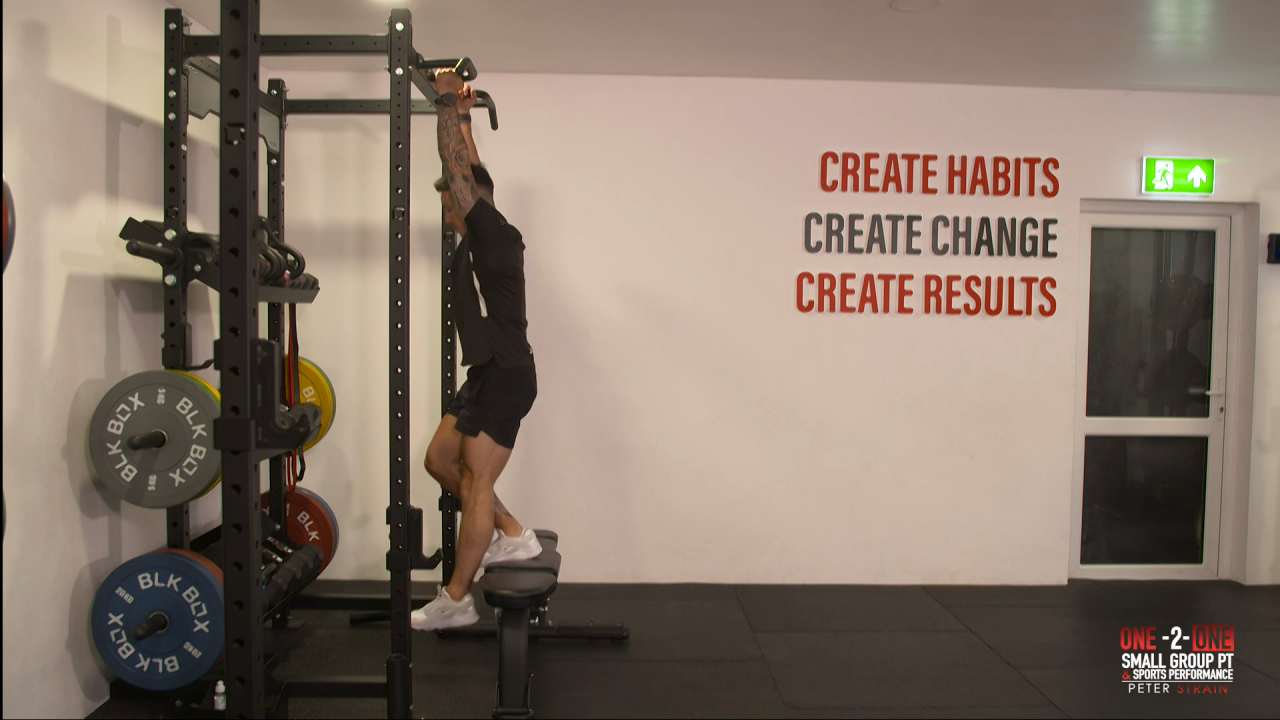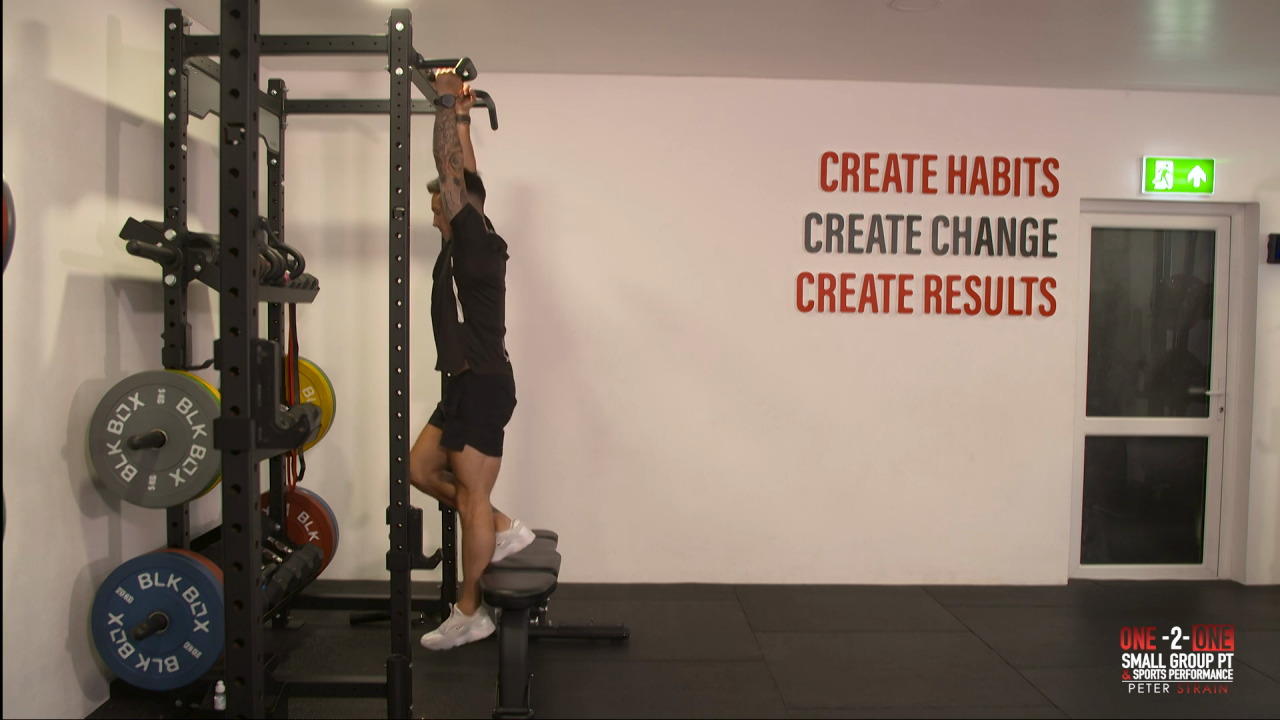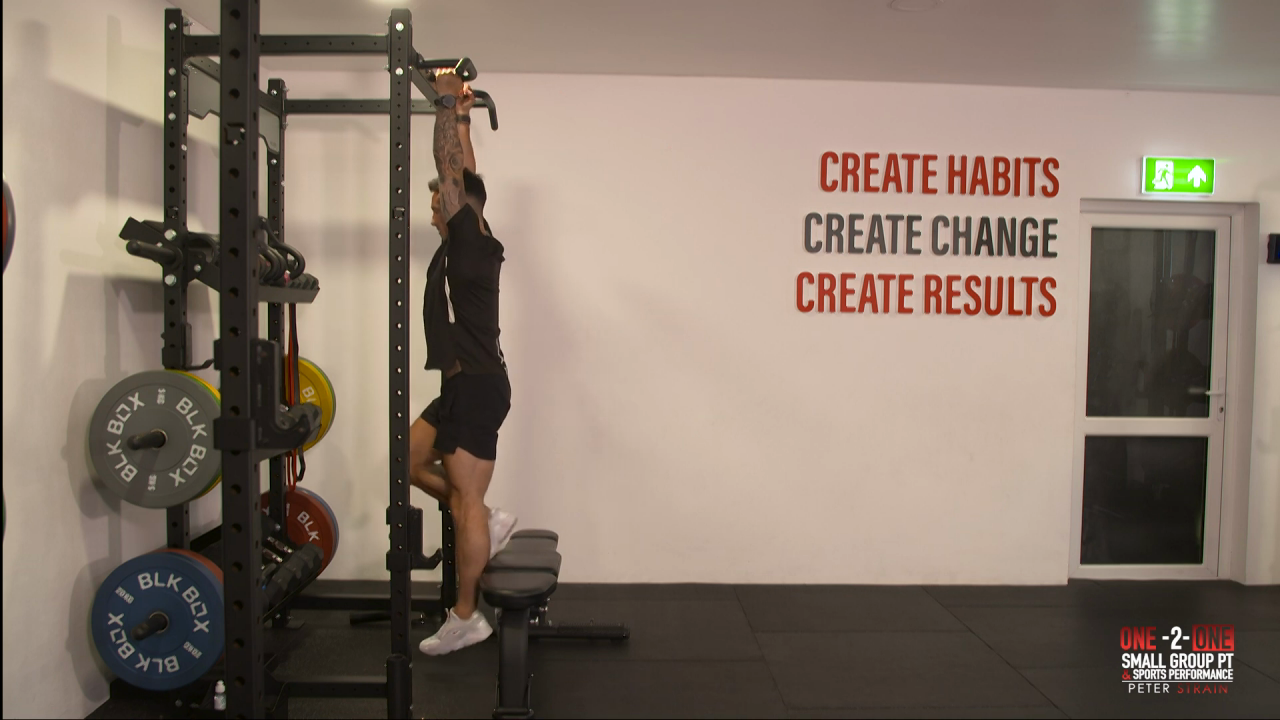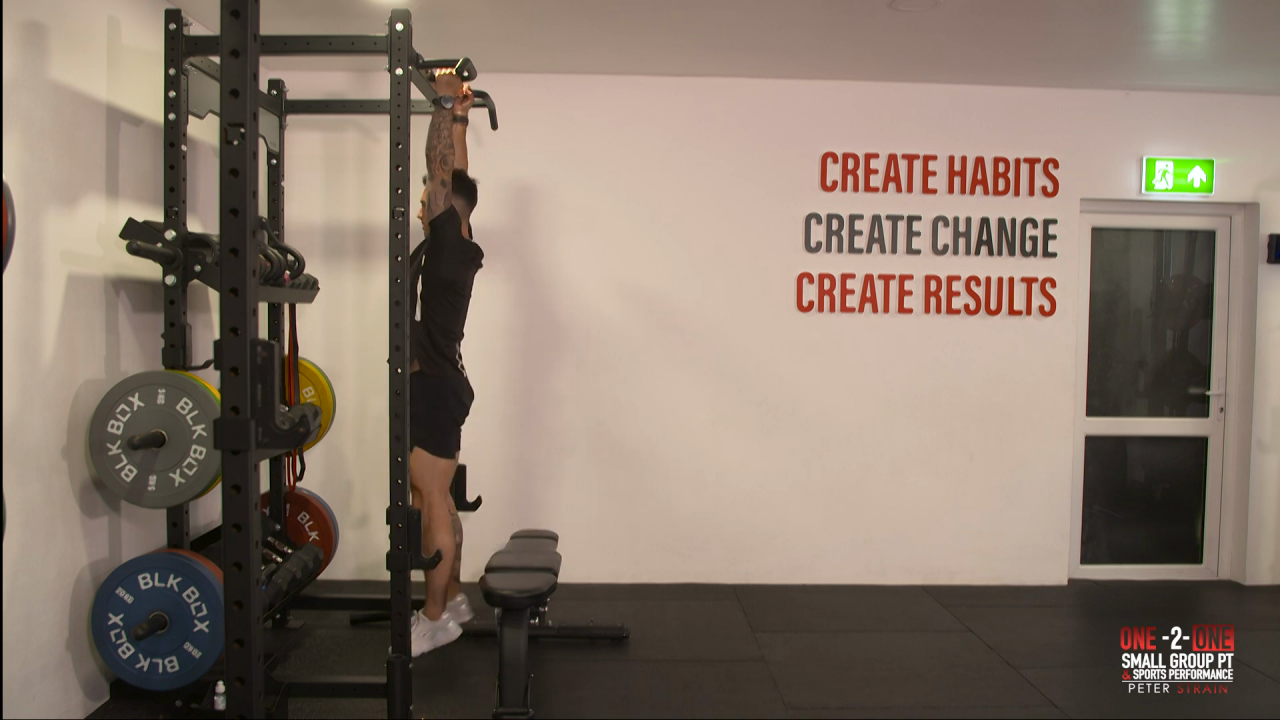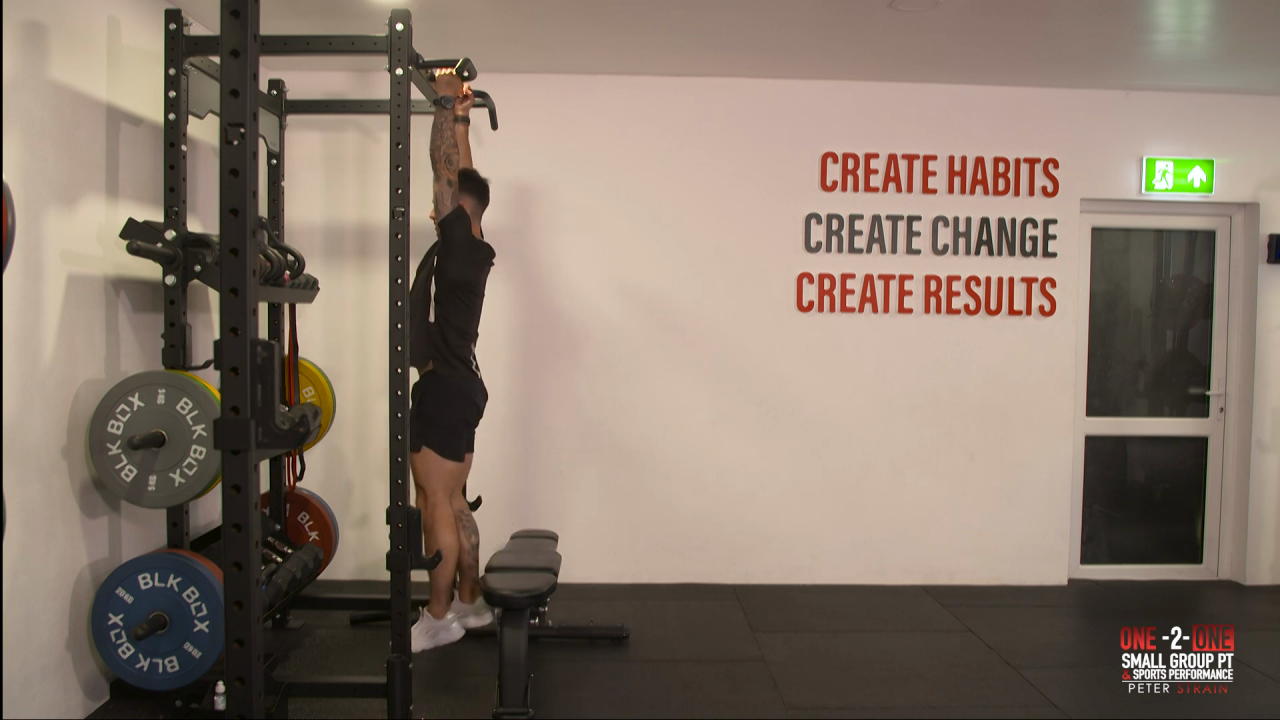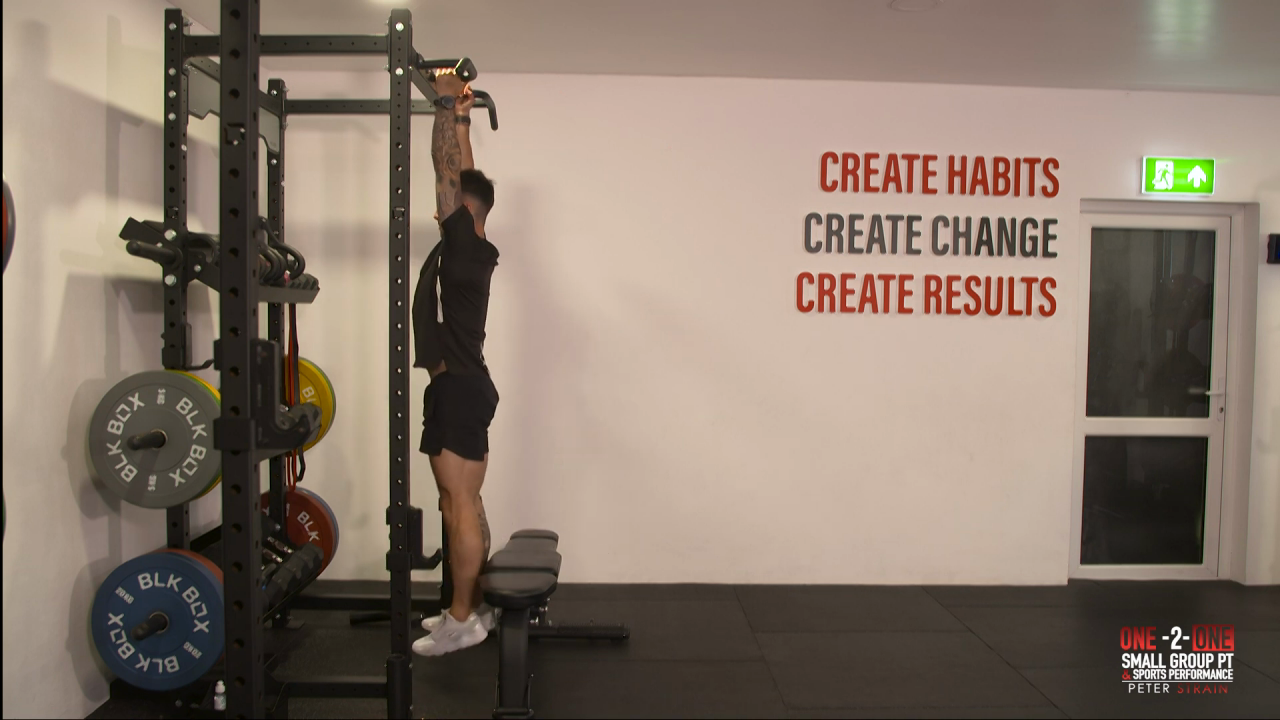
dt=0.7s
person 1, frame 1
left shoulder: (494, 235)
right shoulder: (481, 241)
left elbow: (457, 168)
right elbow: (465, 170)
left wrist: (448, 103)
right wrist: (460, 114)
left hip: (504, 377)
right hip: (488, 374)
left knee: (474, 484)
right knee: (440, 460)
left ankle: (456, 599)
right ankle: (513, 535)
person 1, frame 2
left shoulder: (473, 239)
right shoulder: (473, 242)
left elbow: (451, 170)
right elbow: (462, 173)
left wrist: (448, 104)
right wrist: (460, 115)
left hip: (482, 386)
right hip: (469, 383)
left knee: (471, 497)
right knee: (420, 469)
left ankle: (468, 615)
right ankle: (503, 530)
person 1, frame 3
left shoulder: (467, 240)
right shoulder: (469, 242)
left elbow: (451, 170)
right elbow: (462, 173)
left wrist: (448, 105)
right wrist: (459, 116)
left hip: (475, 386)
right hip: (464, 385)
left knee: (465, 499)
right knee: (408, 460)
left ankle: (466, 617)
right ankle: (486, 522)
person 1, frame 4
left shoulder: (446, 240)
right shoulder: (456, 243)
left elbow: (441, 167)
right elbow: (455, 175)
left wrist: (444, 105)
right wrist: (459, 116)
left hip: (432, 386)
right hip: (442, 382)
left knee: (429, 506)
right knee: (436, 501)
left ankle: (436, 618)
right ankle: (448, 596)
person 1, frame 5
left shoulder: (459, 243)
right shoulder: (470, 247)
left elbow: (444, 170)
right elbow: (460, 175)
left wrist: (446, 106)
right wrist: (459, 116)
left hip: (444, 387)
right hip: (455, 384)
left knee: (435, 506)
right knee: (450, 503)
left ankle: (438, 617)
right ankle: (469, 602)
person 1, frame 6
left shoulder: (462, 243)
right shoulder: (471, 248)
left elbow: (445, 170)
right elbow: (460, 173)
left wrist: (446, 106)
right wrist: (459, 117)
left hip: (458, 388)
right hip: (464, 385)
left knee: (458, 508)
right knee: (464, 505)
left ankle: (461, 620)
right ankle: (471, 607)
